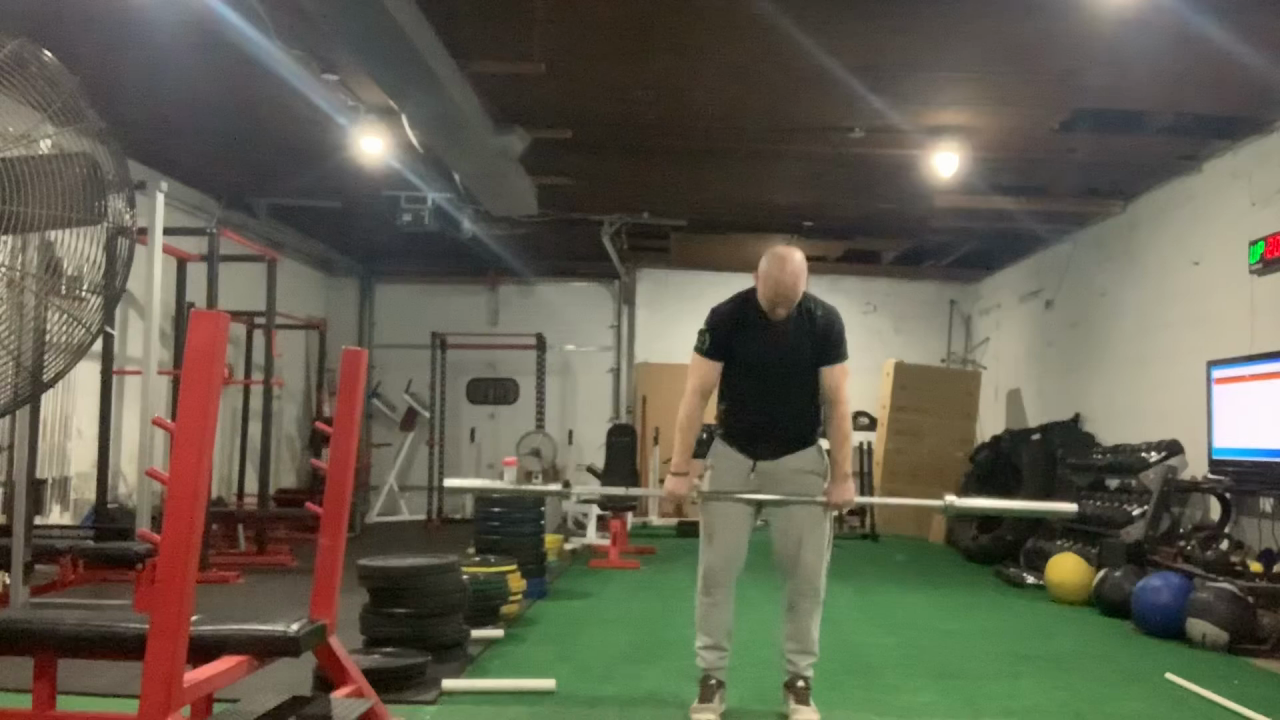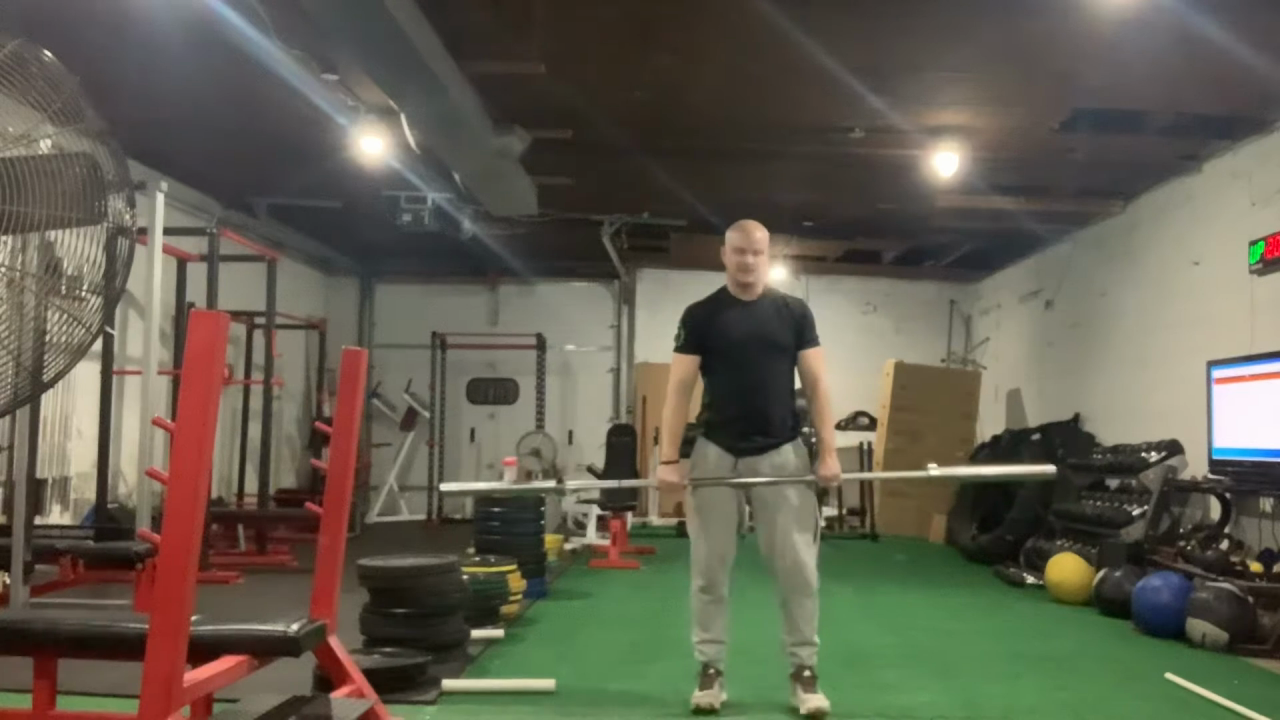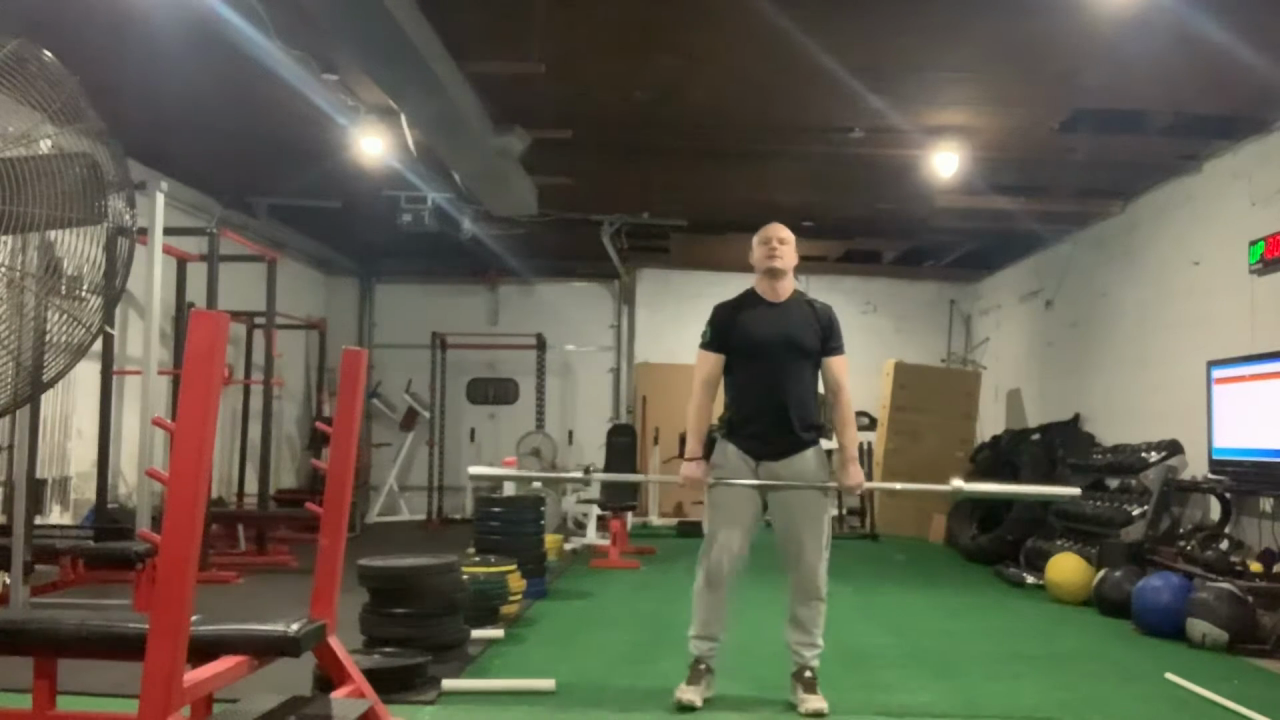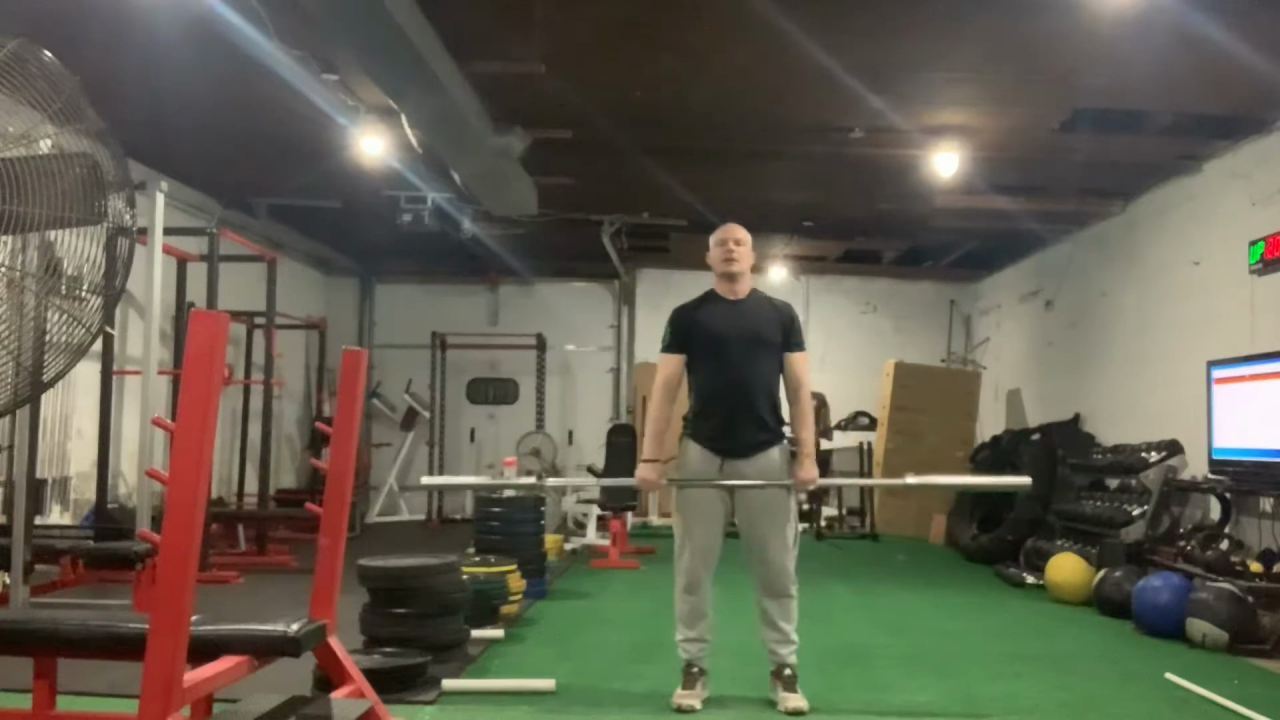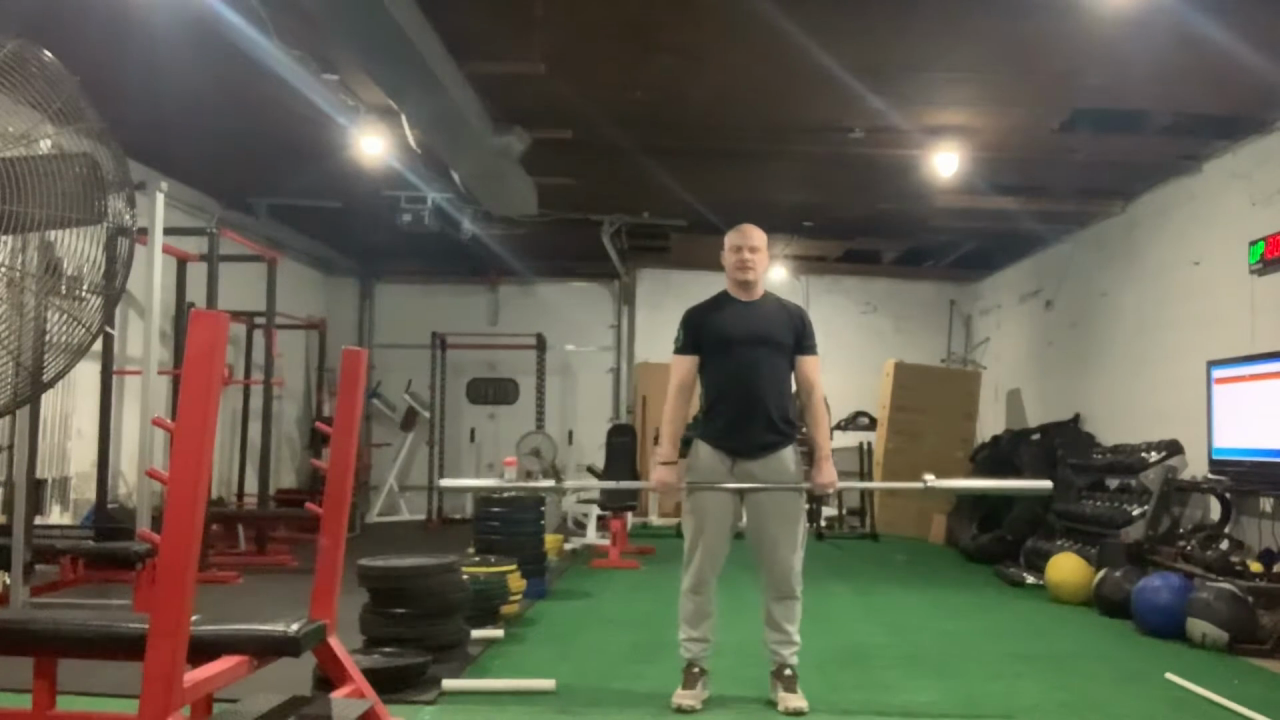
dt=0.7s
person 1, frame 1
left shoulder: (824, 321)
right shoulder: (725, 319)
left elbow: (837, 402)
right elbow: (696, 395)
left wrist: (843, 475)
right wrist: (679, 468)
left hip: (799, 459)
right hip: (733, 454)
left knee: (807, 574)
right knee: (716, 570)
left ankle: (798, 680)
right ankle: (711, 678)
person 1, frame 2
left shoulder: (793, 312)
right shoulder: (700, 315)
left elbow: (815, 383)
right elbow: (679, 388)
left wrist: (827, 451)
right wrist: (668, 458)
left hip: (782, 455)
right hip: (717, 455)
left knee: (797, 567)
right knee: (710, 569)
left ankle: (804, 669)
right ankle: (711, 669)
person 1, frame 3
left shoulder: (820, 316)
right shoulder: (728, 315)
left elbow: (838, 390)
right elbow: (705, 386)
left wrist: (850, 458)
right wrist: (693, 454)
left hip: (801, 459)
right hip: (735, 455)
left knee: (809, 573)
right knee: (717, 565)
left ankle: (805, 671)
right ankle: (701, 664)
person 1, frame 4
left shoulder: (780, 314)
right shoulder: (687, 316)
left elbow: (799, 388)
right elbow: (665, 387)
left wrist: (807, 454)
right wrist: (650, 456)
left hip: (766, 456)
right hip: (702, 456)
left knee: (778, 570)
right knee: (693, 569)
left ankle: (784, 668)
right ankle: (694, 667)
person 1, frame 5
left shoulder: (792, 317)
right shoulder: (700, 317)
left elbow: (811, 390)
right elbow: (680, 390)
left wrist: (824, 457)
right wrist: (666, 458)
left hip: (777, 458)
right hip: (712, 456)
left knee: (783, 572)
right knee: (700, 569)
left ankle: (784, 669)
right ankle: (694, 667)
